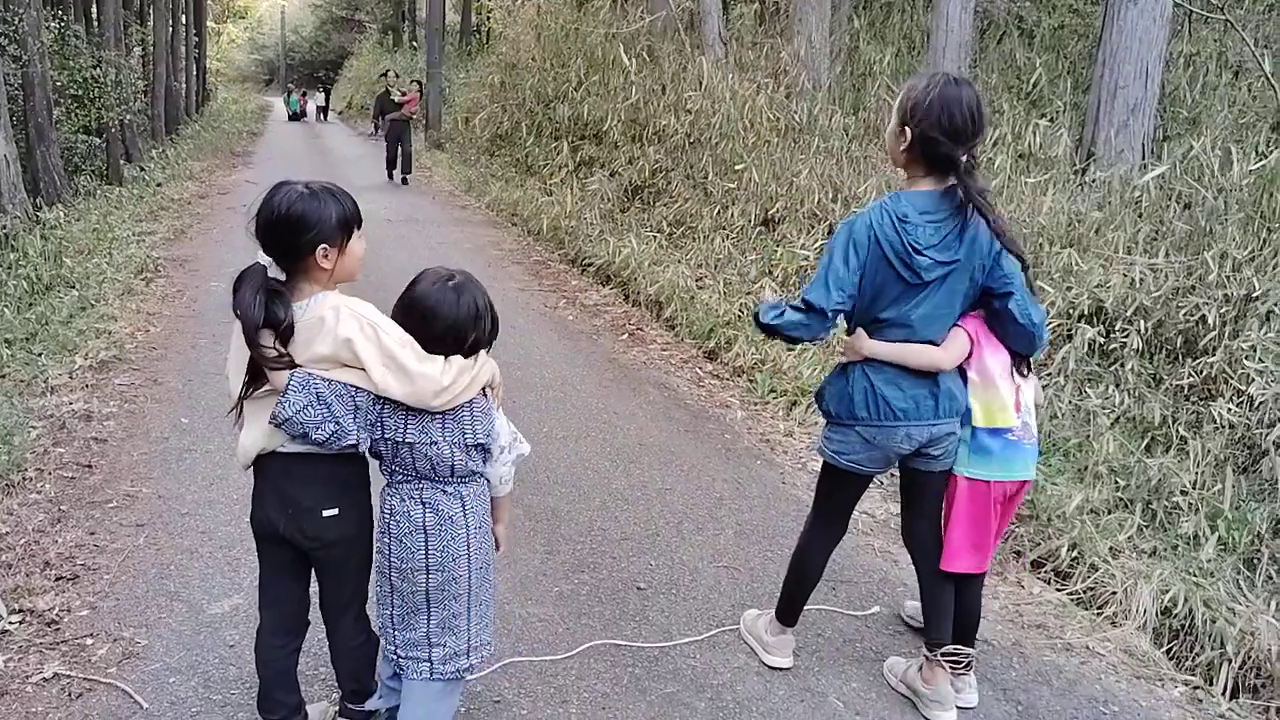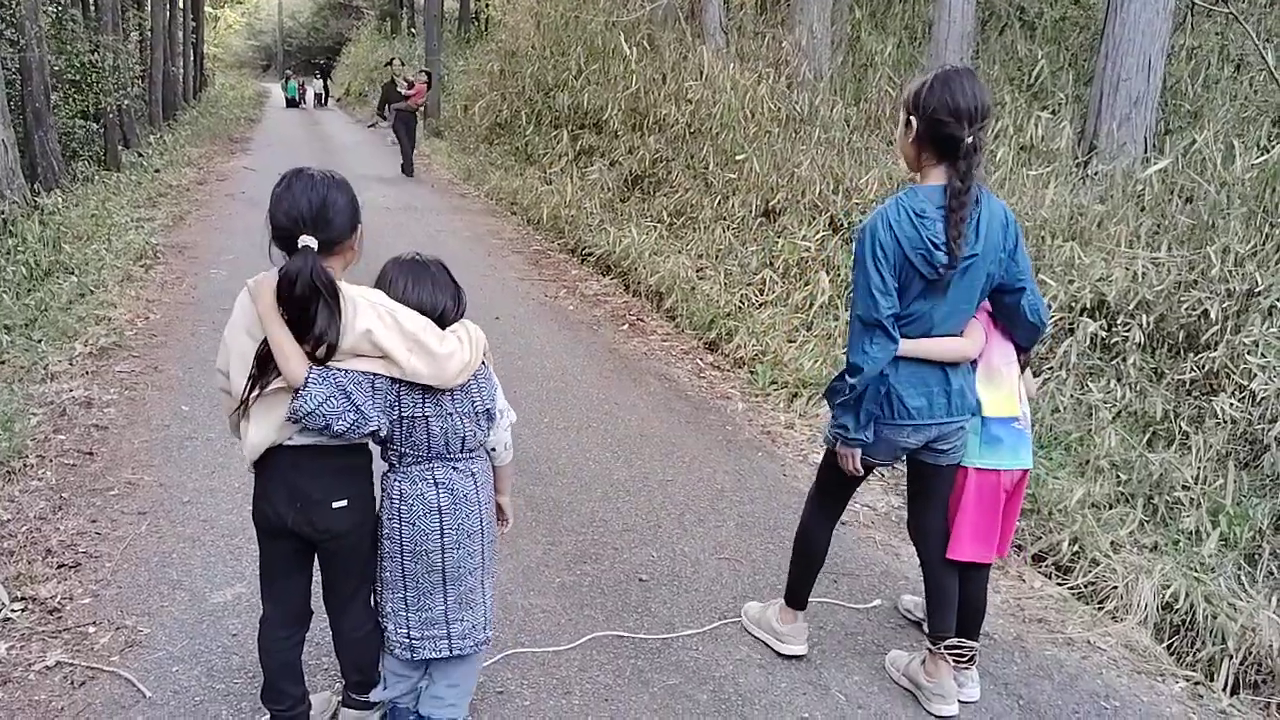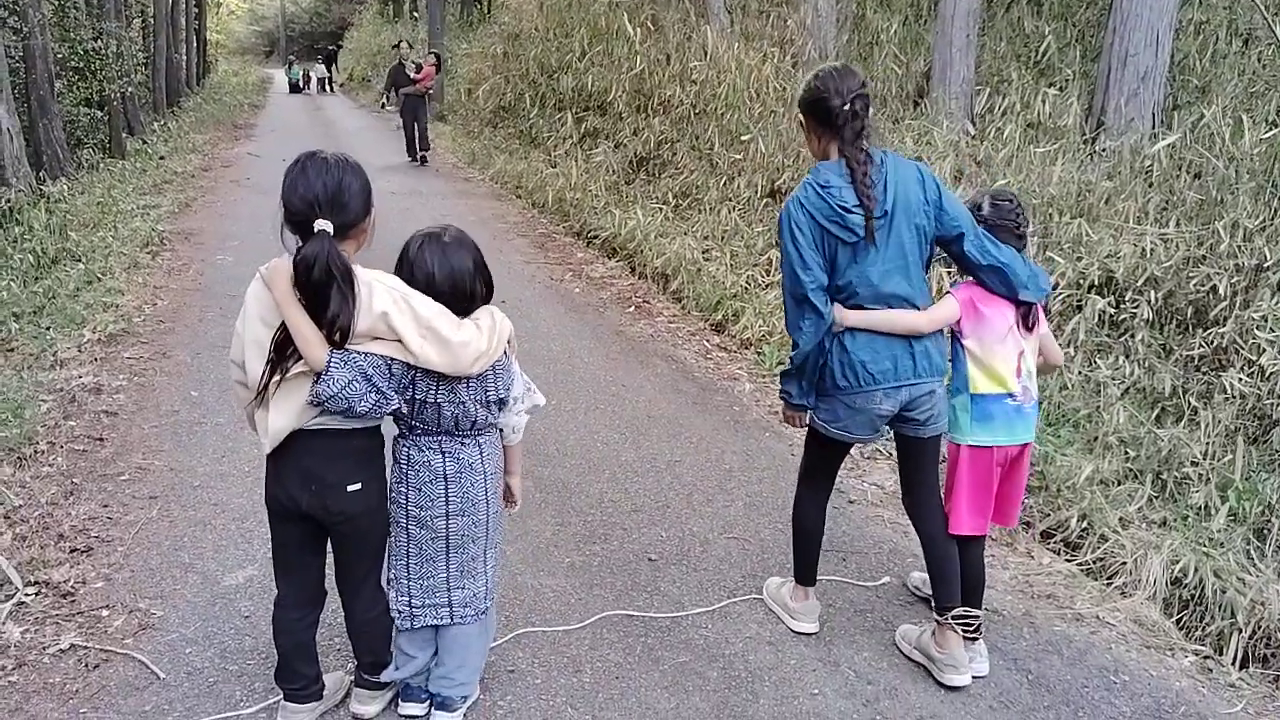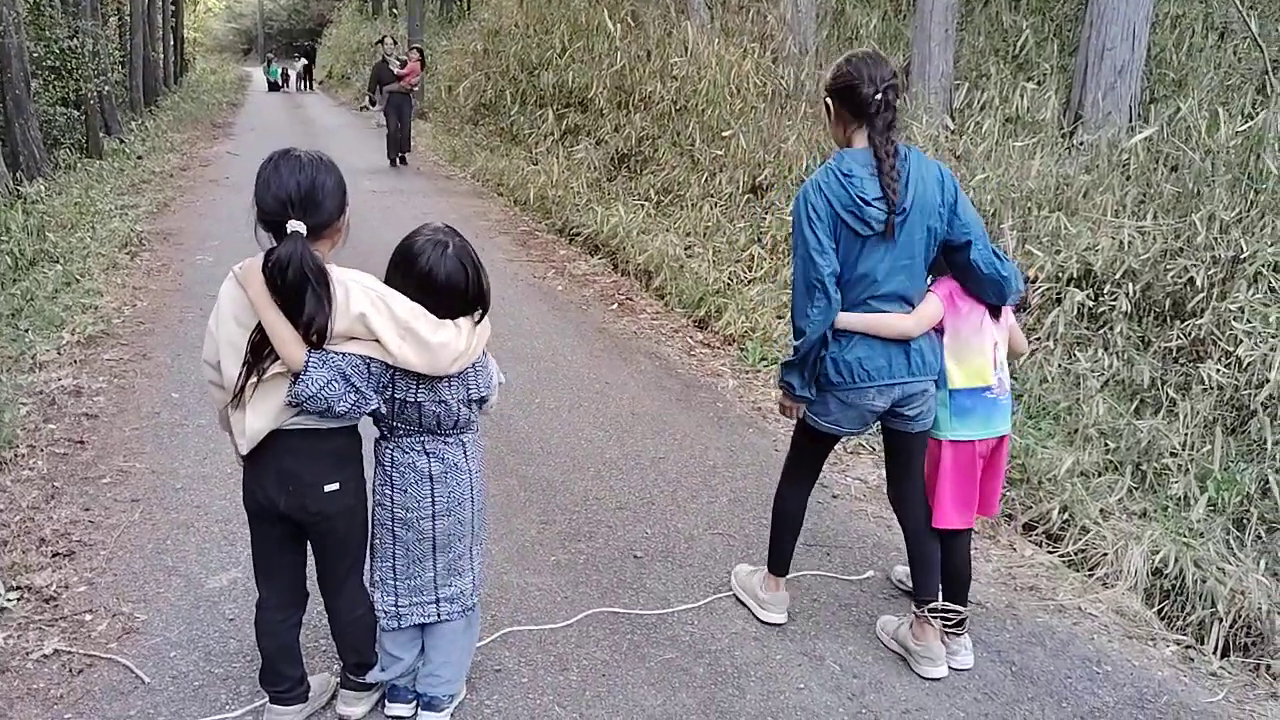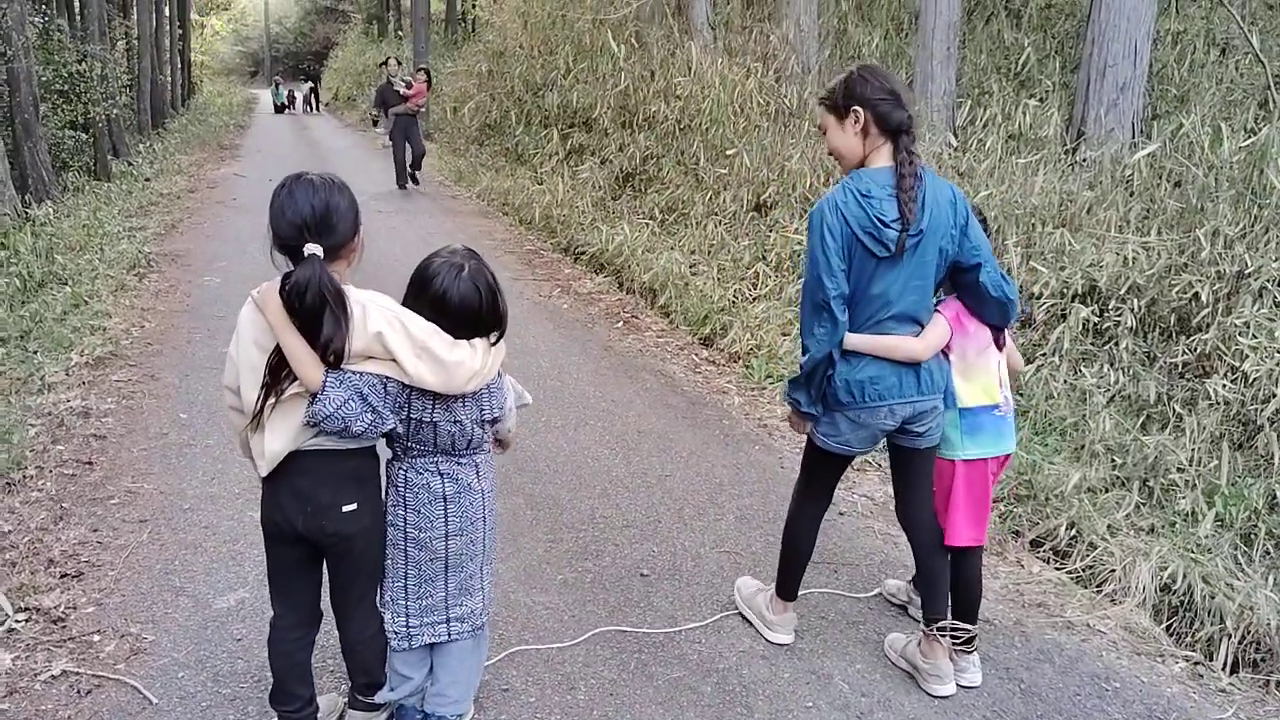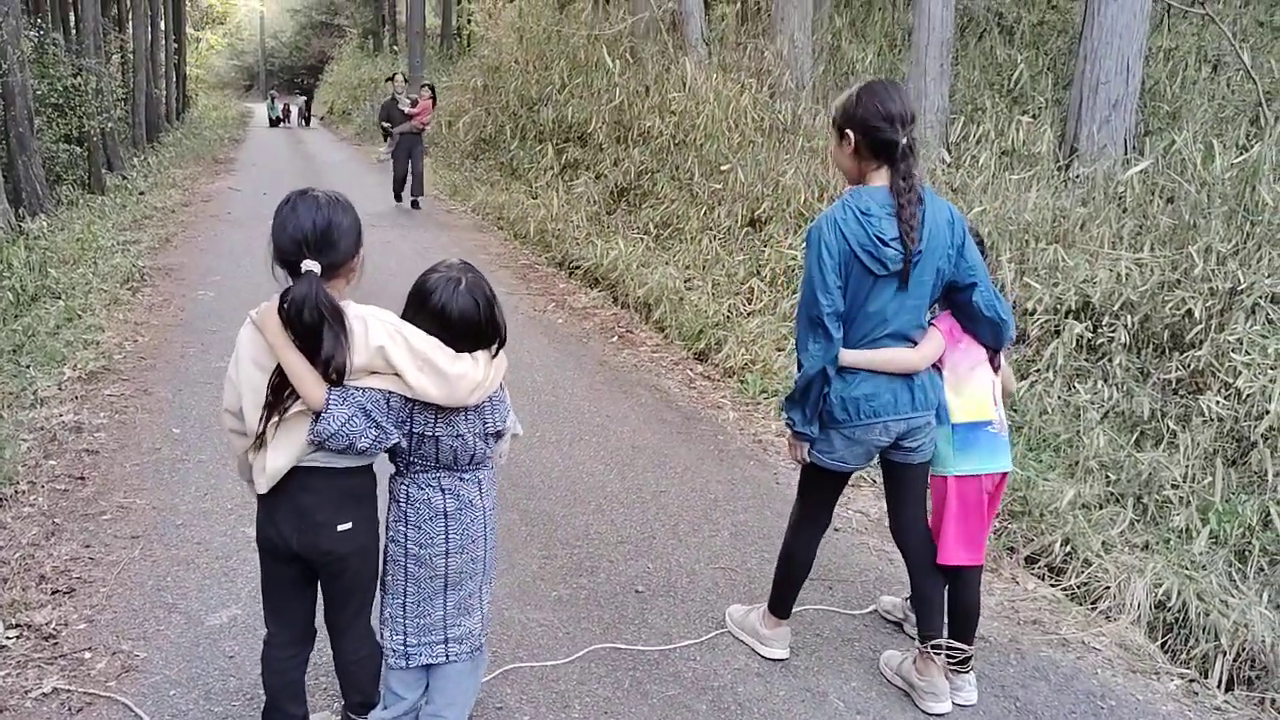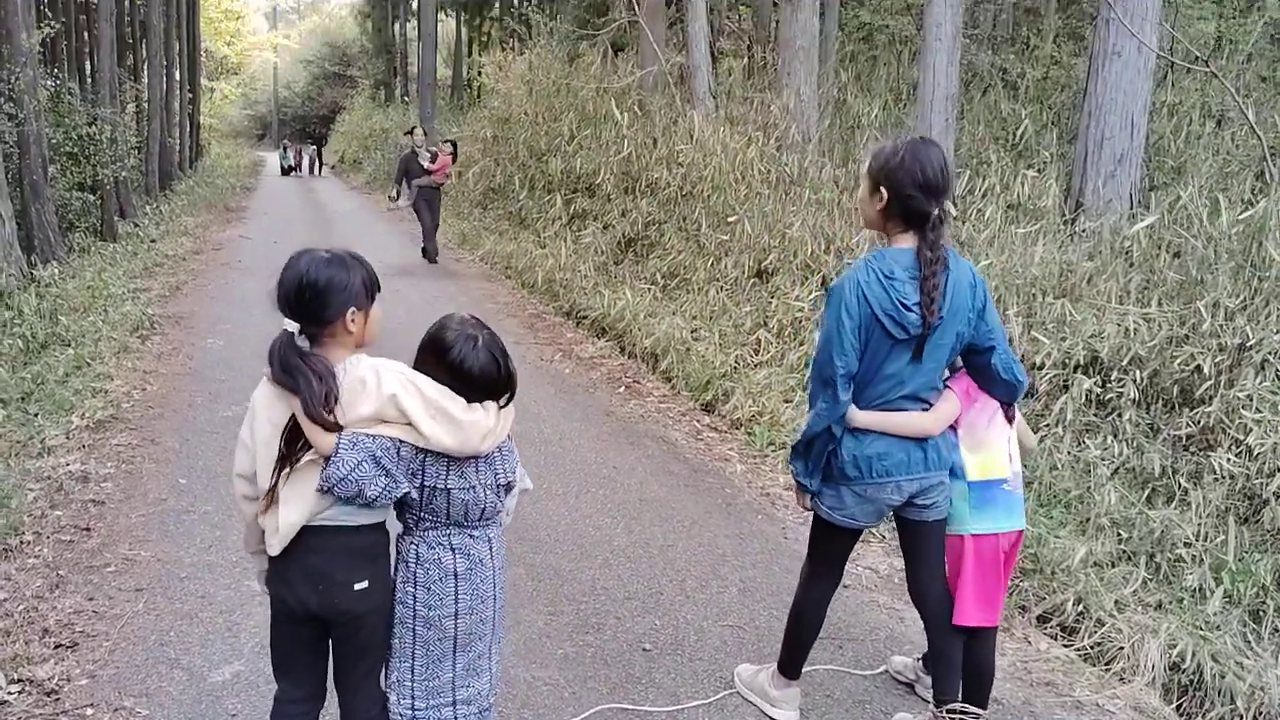
dt=0.5s
person 1, frame 1
left shoulder: (869, 226)
right shoulder: (982, 226)
left elbow: (814, 317)
right elbow: (1018, 316)
left wrist: (767, 314)
right wrist: (1030, 351)
left hip: (871, 409)
right hip: (940, 411)
left knee: (825, 524)
right knee: (927, 536)
left ankle: (780, 631)
person 1, frame 2
left shoulder: (887, 223)
right shoulder: (996, 218)
left elbow: (872, 337)
right elbow: (1024, 309)
left wrist: (849, 425)
right wrist: (1020, 347)
left hip: (890, 404)
right hip: (951, 406)
left knee: (824, 506)
right knee: (932, 527)
left ankle: (789, 618)
person 1, frame 3
left shoulder: (804, 205)
right shoulder: (914, 179)
left elbow: (808, 310)
right elbow: (979, 250)
left wrist: (797, 390)
right wrist: (1035, 288)
left hip: (853, 376)
right hip: (922, 369)
left knee: (815, 483)
right knee: (925, 498)
left ankle: (802, 596)
right ankle: (949, 641)
person 1, frame 4
left shoulder: (822, 189)
right shoulder: (935, 179)
left elbow: (817, 298)
right elbow: (980, 262)
left wrist: (797, 380)
right wrist: (1013, 287)
left hip: (847, 371)
right hip: (915, 367)
left knee: (798, 474)
right knee: (910, 491)
left ankle: (772, 587)
right ankle: (926, 631)
person 1, frame 5
left shoulder: (837, 208)
right shoulder: (945, 199)
left elbow: (824, 317)
right elbow: (988, 287)
left wrist: (804, 396)
right wrist: (1008, 315)
left hip: (855, 390)
right hip: (922, 386)
left knee: (811, 498)
right knee: (920, 509)
left ankle: (780, 607)
right ankle: (936, 650)
person 1, frame 6
left shoulder: (835, 225)
right shoulder: (943, 218)
left elbow: (820, 333)
right elbow: (983, 308)
left wrist: (801, 416)
right wrist: (997, 349)
left hip: (850, 406)
right hip: (915, 402)
left knee: (810, 516)
right knee: (913, 524)
left ankle: (773, 624)
right ankle: (930, 667)
person 1, frame 7
left shoulder: (858, 284)
right shoulder: (965, 280)
left elbow: (831, 390)
right elbow: (1002, 370)
left wrist: (806, 467)
right wrist: (1005, 413)
left hip: (861, 464)
right hip: (930, 462)
left knee: (821, 576)
right knee: (932, 588)
person 2, frame 1
left shoulder: (258, 311)
right shoulder: (350, 322)
left elbow: (245, 389)
right elbow: (429, 383)
right wrist: (484, 369)
left hip: (271, 486)
right hip: (334, 490)
left knee: (279, 614)
right knee: (346, 612)
person 2, frame 2
left shoulder: (254, 299)
right shoulder: (365, 312)
left elbow: (231, 382)
right elbow: (448, 361)
right wrist: (472, 335)
left hip: (273, 479)
right hip: (339, 482)
left knee: (281, 606)
right knee: (351, 601)
person 2, frame 3
left shoulder: (266, 286)
right shoulder: (379, 296)
left elbow: (243, 374)
right elbow: (461, 348)
right wrist: (496, 323)
left hip: (286, 464)
right hip: (352, 464)
left knee: (295, 588)
right knee: (362, 583)
person 2, frame 4
left shoulder: (238, 287)
right shoulder: (355, 296)
left elbow: (217, 374)
right elbow: (441, 349)
right wrist: (475, 326)
left hip: (264, 464)
right hip: (330, 464)
left knee: (277, 589)
right knee: (345, 584)
person 2, frame 5
left shoulder: (257, 312)
right shoulder: (373, 317)
left elbow: (237, 400)
right elbow: (459, 369)
right wrist: (492, 347)
left hip: (282, 487)
right hip: (349, 485)
left knee: (291, 611)
right knee: (357, 605)
person 2, frame 6
left shoulder: (257, 329)
right shoulder: (374, 332)
left elbow: (235, 419)
right elbow: (462, 380)
right wrist: (494, 360)
left hip: (278, 504)
right hip: (345, 502)
left knee: (285, 630)
right knee: (351, 625)
person 2, frame 7
left shoulder: (273, 388)
right shoulder: (385, 385)
left elbow: (247, 484)
right elbow: (472, 431)
left wrist: (265, 559)
right wrist: (500, 413)
left hip: (292, 561)
right hip: (360, 561)
person 3, frame 1
left shoulder: (378, 396)
right shoulder: (479, 409)
left elbow: (294, 390)
right elbow: (499, 477)
right wrist: (500, 524)
left hip: (402, 529)
right hip: (461, 533)
left knee: (403, 623)
right knee: (446, 638)
person 3, frame 2
left shoulder: (381, 381)
right shoulder: (477, 375)
left elbow: (304, 380)
right elbow: (499, 444)
left wrist: (268, 308)
right wrist: (502, 495)
left hip: (407, 512)
right hip: (469, 511)
left knee: (405, 607)
right knee: (463, 610)
person 3, frame 3
left shoulder: (400, 357)
right shoulder: (494, 354)
left elbow: (325, 362)
right elbow: (511, 424)
left wrist: (283, 291)
right wrist: (513, 474)
left hip: (416, 483)
right hip: (476, 485)
left knee: (414, 580)
right knee: (468, 583)
person 3, frame 4
left shoulder: (380, 359)
right shoulder: (474, 357)
left elbow: (303, 363)
left wrist: (258, 293)
left hip: (399, 484)
right hip: (458, 482)
left knee: (398, 579)
right knee: (454, 580)
person 3, frame 5
left shoulder: (397, 380)
right shoulder: (487, 379)
left elbow: (320, 383)
right elbow: (504, 427)
left wrist: (276, 315)
right wrist: (501, 440)
left hip: (412, 506)
right hip: (469, 506)
left knee: (409, 600)
right knee: (463, 601)
person 3, frame 6
left shoulder: (398, 395)
right shoulder: (493, 395)
left elbow: (323, 400)
right elbow: (497, 450)
left wrist: (275, 334)
left hip: (414, 521)
right hip: (471, 525)
left knee: (407, 619)
right knee: (462, 619)
person 3, frame 7
left shoulder: (410, 448)
right shoulder: (499, 446)
left elbow: (331, 446)
right elbow: (503, 510)
left hip: (424, 582)
right hip: (481, 581)
left knee: (417, 682)
right knee: (471, 677)
person 4, frame 1
left shoulder: (972, 325)
left elbow: (941, 358)
right elbow: (1035, 395)
left wrist: (870, 347)
left hip: (981, 460)
right hip: (1020, 457)
left knee: (965, 561)
right knee: (973, 556)
left ankle: (959, 675)
person 4, frame 2
left shoulder: (979, 319)
left elbow: (965, 348)
right elbow: (1030, 387)
left wrist: (896, 346)
left hip: (984, 452)
right hip: (1014, 449)
left knee: (972, 553)
right knee: (973, 546)
left ankle: (963, 667)
person 4, frame 3
left shoulder: (968, 295)
right shoulder: (1027, 297)
left elbow: (922, 322)
right elbow: (1055, 358)
left wrist: (850, 316)
left hip: (980, 430)
right hip: (1019, 427)
left knee: (967, 530)
right knee: (972, 522)
left ankle: (970, 641)
right ankle: (951, 587)
person 4, frame 4
left shoulder: (947, 290)
left elbow: (909, 326)
right elbow: (1020, 346)
left wrist: (838, 318)
left hip: (960, 424)
right hip: (995, 418)
left knee: (952, 524)
right knee: (956, 517)
left ankle: (955, 639)
right ankle: (934, 583)
person 4, frame 5
left shoulder: (952, 310)
left elbow: (918, 349)
right elbow: (1015, 364)
left wrist: (845, 339)
left hip: (967, 441)
right hip: (995, 433)
left knee: (964, 542)
right knee: (944, 522)
left ankle: (964, 653)
right ankle: (923, 592)
person 4, frame 6
left shoulder: (947, 324)
left elbow: (915, 360)
right elbow: (1008, 385)
left wrist: (842, 355)
left hip: (964, 457)
right hip: (992, 451)
left knee: (962, 559)
right knee: (948, 542)
left ankle: (959, 671)
right ankle: (920, 609)
person 4, frame 7
left shoulder: (964, 384)
left elbow: (931, 424)
right elbow: (1029, 442)
left wrist: (860, 418)
left hip: (978, 518)
right hip: (1006, 513)
left knee: (976, 618)
right knee: (964, 601)
right ankle: (932, 669)
